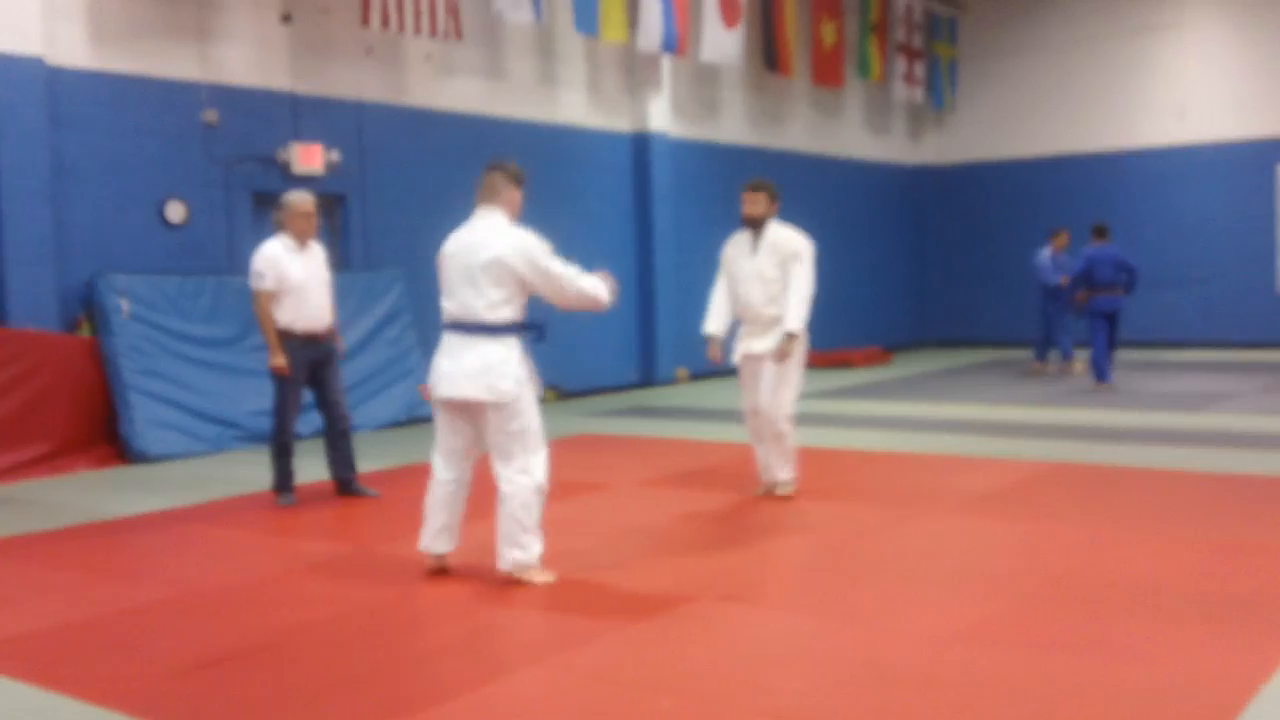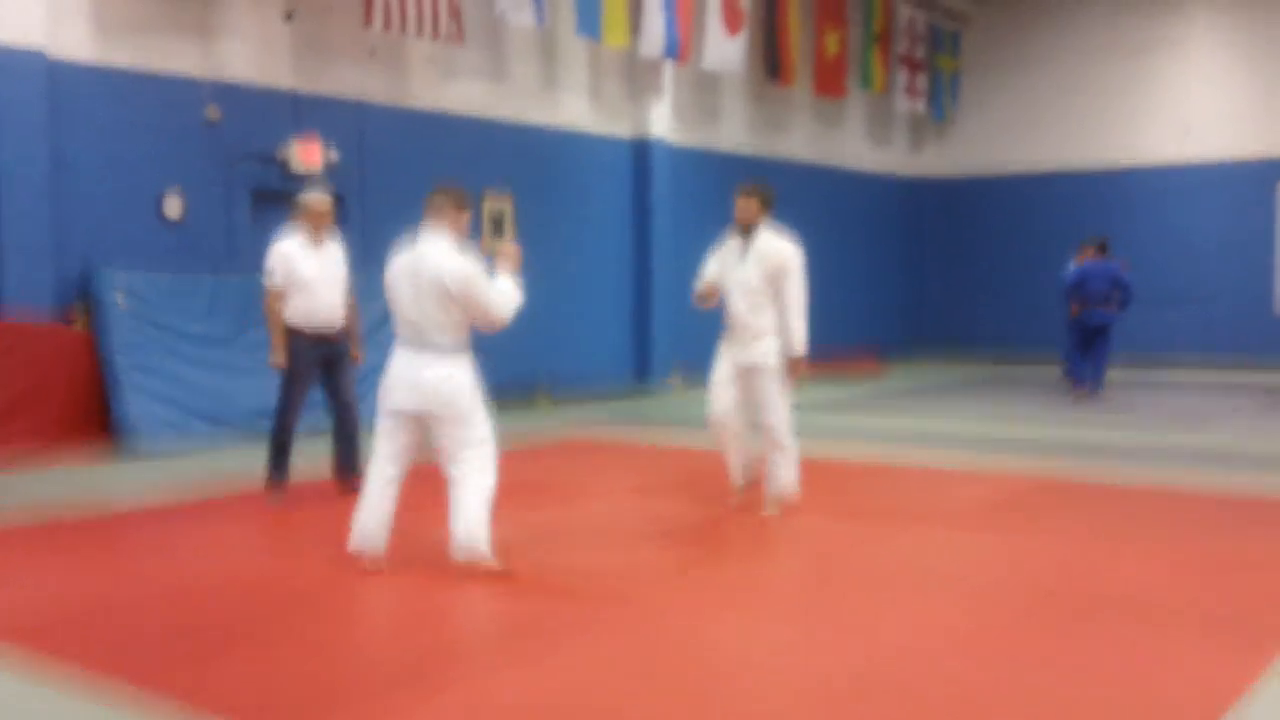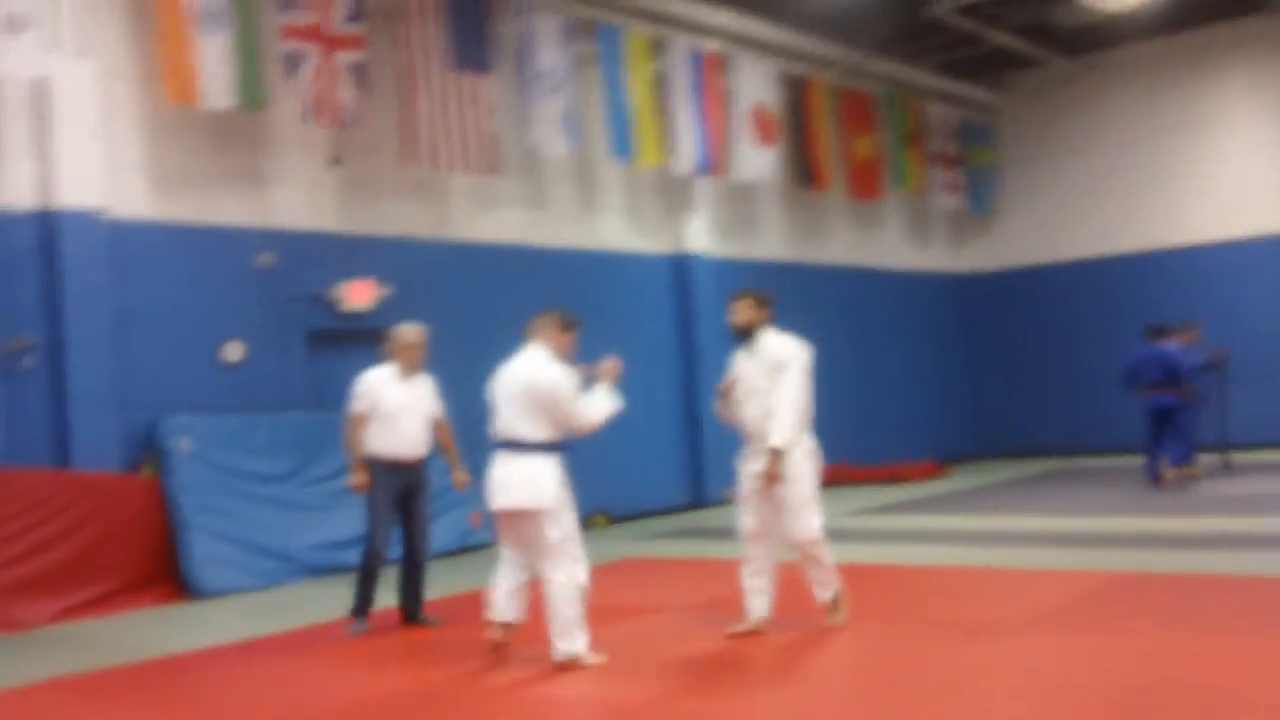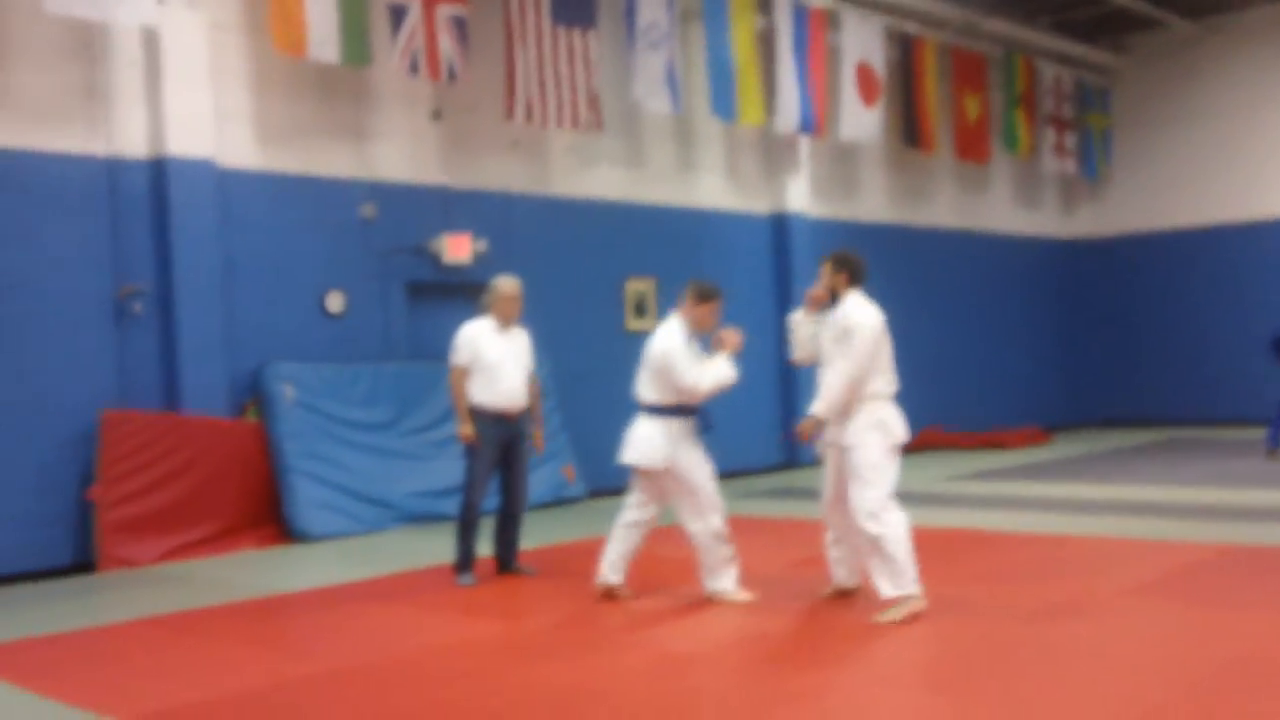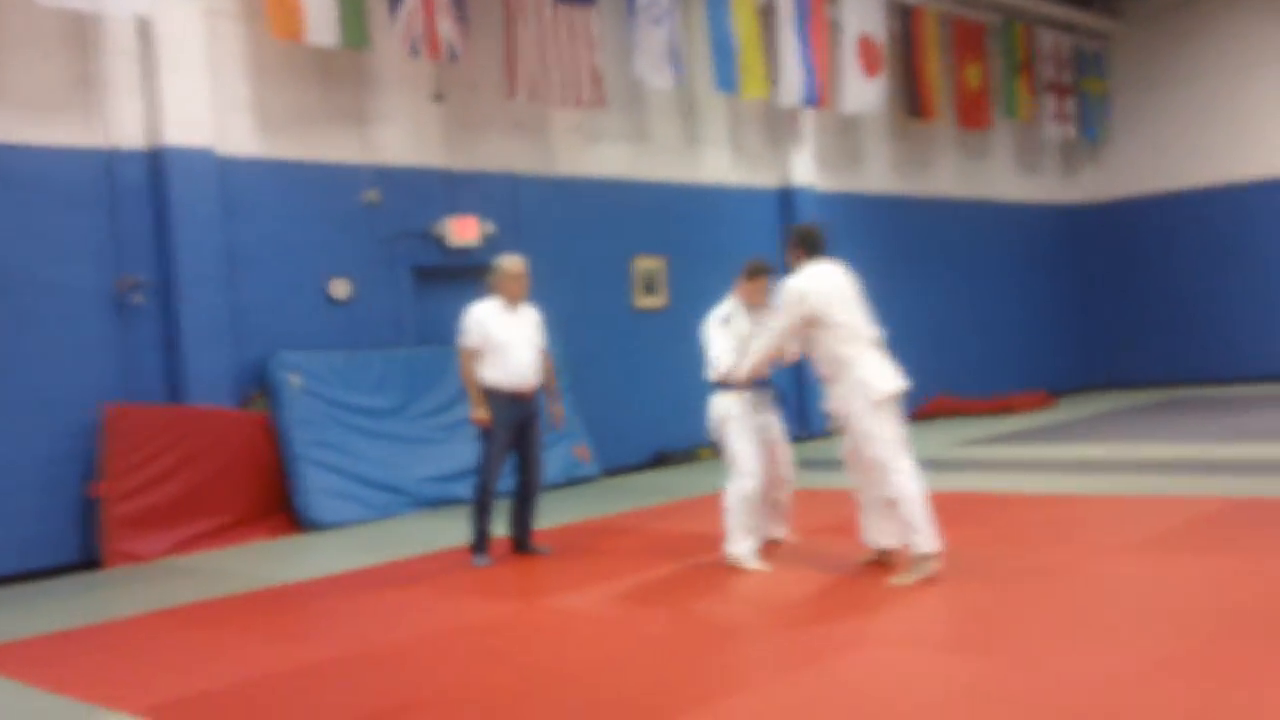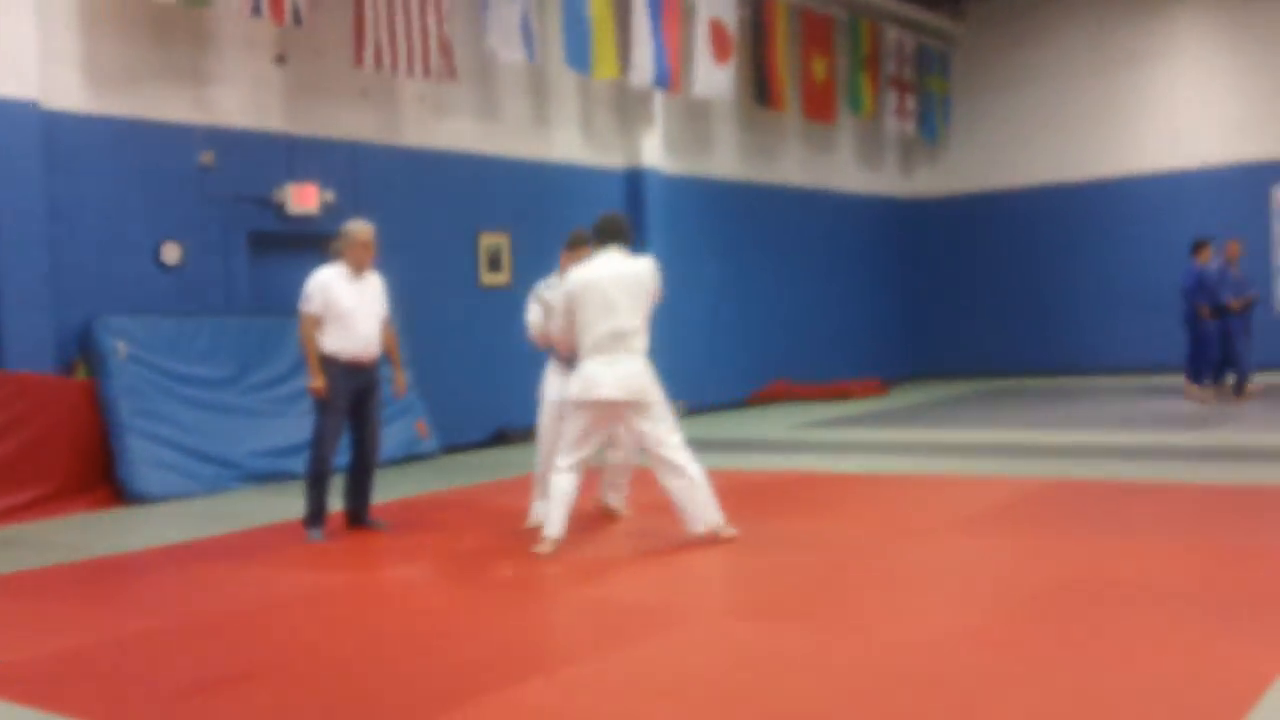
dt=0.5s
person 1, frame 1
left shoulder: (452, 243)
right shoulder: (519, 242)
right elbow: (565, 287)
right wrist: (602, 289)
left hip: (452, 357)
right hip: (497, 361)
left knee: (450, 460)
right knee: (522, 462)
left ankle: (437, 549)
right ankle: (520, 561)
person 1, frame 2
left shoulder: (399, 261)
right shoulder: (460, 265)
right elbow: (494, 315)
right wrist: (507, 273)
left hip: (404, 370)
right hip: (448, 374)
left knee: (387, 460)
right knee: (475, 462)
left ankle: (367, 542)
right ankle: (471, 546)
person 1, frame 3
left shoulder: (507, 370)
right shoulder: (552, 372)
right elbow: (582, 420)
left wrist: (571, 384)
right wrist: (604, 386)
left hip: (504, 471)
right hip: (538, 474)
left knee: (514, 555)
right knee: (563, 562)
left ankle: (501, 620)
right ankle: (570, 648)
person 1, frame 4
left shoulder: (678, 336)
right shoulder: (674, 341)
left elbow: (696, 379)
right elbow: (697, 386)
left wrist: (721, 355)
right wrist: (725, 355)
left hip: (654, 434)
right hip: (668, 435)
left knee: (640, 509)
right knee: (705, 508)
left ankle: (610, 578)
right ankle: (721, 584)
person 1, frame 5
left shoulder: (764, 316)
right shoulder: (719, 319)
right elbow: (725, 364)
left hip: (762, 401)
right hip: (733, 404)
left knee: (779, 472)
right knee: (747, 475)
left ankle: (773, 530)
right ankle: (741, 549)
person 1, frame 6
right shoulder: (546, 290)
right elbow: (541, 335)
right hip: (561, 374)
left knee: (618, 437)
right knee: (551, 443)
left ankle: (613, 496)
right ankle: (542, 506)
person 2, frame 1
left shoulder: (794, 242)
right shoulder: (734, 245)
left elbow: (800, 291)
right elbow: (723, 292)
left wrist: (790, 335)
right wrist: (714, 335)
left hip: (782, 336)
right hip: (750, 337)
left knee: (774, 408)
right knee: (753, 410)
left ankle: (784, 477)
right ankle: (770, 477)
person 2, frame 2
left shoulder: (783, 250)
right shoulder: (727, 246)
left elbow: (794, 304)
right elbow: (708, 283)
left wrist: (798, 352)
right wrist: (704, 292)
left hip: (770, 346)
right hip: (735, 343)
left knee: (773, 421)
right knee: (722, 412)
left ankle: (781, 491)
right ankle: (744, 473)
person 2, frame 3
left shoulder: (788, 350)
right shoulder: (740, 359)
left elbow: (791, 404)
right elbow: (731, 413)
left wrist: (777, 452)
right wrist: (724, 398)
left hip: (789, 454)
right hip: (754, 455)
left knee: (802, 531)
right knee: (754, 535)
left ankle: (831, 594)
right ankle: (756, 614)
person 2, frame 4
left shoulder: (859, 315)
right shoulder: (839, 316)
left elbow: (846, 375)
right elbow: (804, 354)
left wrist: (816, 417)
right wrist: (808, 311)
left hip: (869, 423)
right hip: (846, 424)
left knee: (873, 509)
right knee: (837, 506)
left ankle: (906, 594)
right ankle: (845, 579)
person 2, frame 5
left shoulder: (799, 286)
right shoulder: (838, 274)
left elbow: (776, 338)
left wrist: (743, 371)
left hip: (859, 382)
right hip: (870, 375)
left knee: (889, 466)
right knee: (864, 462)
left ankle: (926, 553)
right ankle: (885, 544)
person 2, frame 6
left shoulder: (575, 278)
right shoulder: (648, 269)
left elbow: (562, 336)
left hip: (590, 378)
right hip: (633, 375)
left knee: (567, 460)
right knee: (670, 452)
left ankle: (550, 536)
right ankle: (713, 524)
person 3, frame 1
left shoulder: (318, 249)
right shoulder: (270, 253)
right elbow: (263, 305)
left wrist: (335, 337)
right wrist: (275, 351)
left hip: (322, 343)
right hip: (291, 345)
left knee: (337, 414)
right knee: (286, 419)
left ankle: (346, 481)
right ankle: (284, 487)
person 3, frame 2
left shoulder: (337, 248)
right shoulder: (284, 250)
right elbow: (273, 301)
left wrist: (355, 339)
right wrist: (278, 347)
left hip: (335, 341)
right hip: (302, 341)
left knee: (347, 408)
right knee: (289, 411)
left ankle: (348, 472)
right ankle: (277, 476)
person 3, frame 3
left shoulder: (426, 384)
right shoulder: (373, 379)
left elbow: (440, 428)
right elbow: (355, 425)
left wrist: (456, 466)
right wrist: (357, 469)
left hip: (414, 472)
right hip: (382, 471)
left knee: (417, 546)
right knee: (377, 544)
left ankle: (412, 611)
right ankle: (360, 612)
person 3, frame 4
left shoulder: (523, 336)
right shoulder: (472, 331)
right elbow: (457, 378)
left wrist: (536, 423)
right wrist: (464, 421)
left hip: (515, 424)
right hip: (485, 422)
left knee: (515, 496)
right knee: (475, 495)
left ankle: (507, 559)
right ankle: (464, 565)
person 3, frame 5
left shoulder: (532, 313)
right shoulder: (480, 312)
left elbow: (544, 358)
right elbow: (468, 362)
left wrist: (554, 399)
right wrist: (478, 404)
left hip: (528, 402)
right hip: (498, 402)
left knee: (531, 474)
right knee: (489, 476)
left ankle: (522, 539)
right ankle: (480, 547)
person 3, frame 6
left shoulder: (376, 281)
right shoulder: (323, 279)
left elbow: (386, 327)
right elbow: (308, 328)
left wrist: (398, 368)
right wrist: (315, 373)
left hip: (368, 372)
right hip: (336, 371)
left knee: (368, 447)
right knee: (325, 448)
left ankle: (358, 513)
right ankle: (315, 520)
